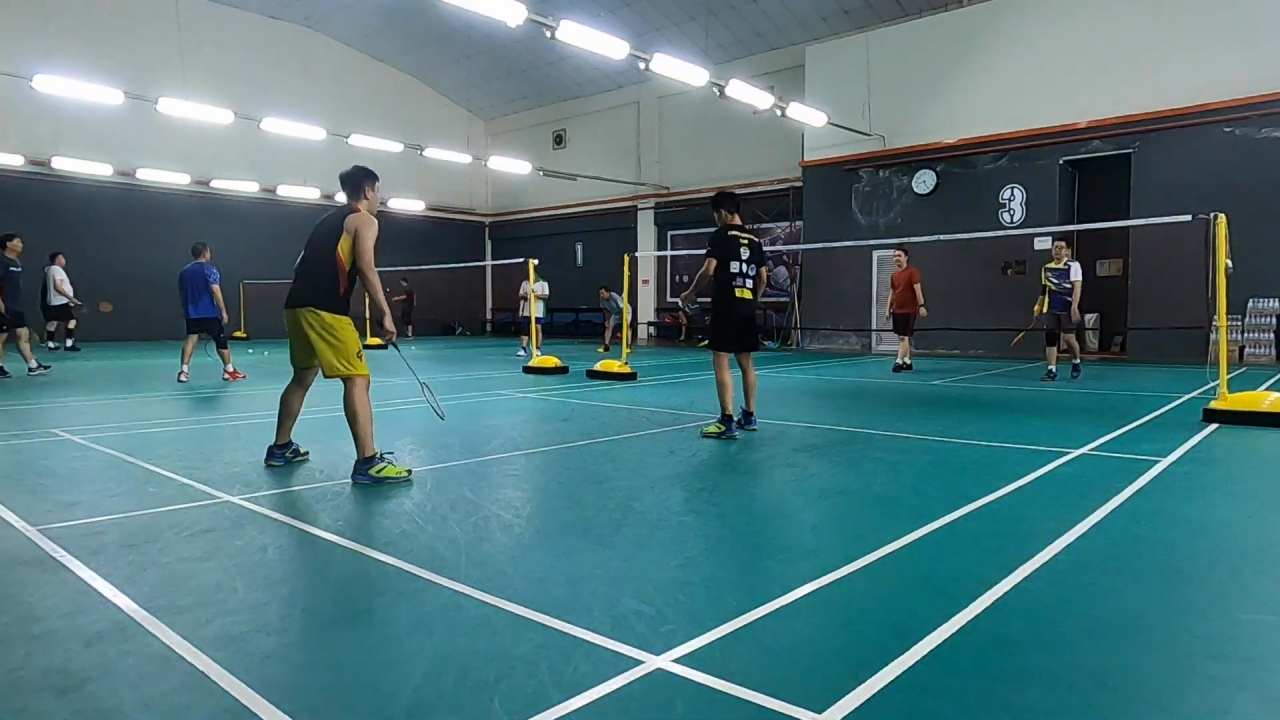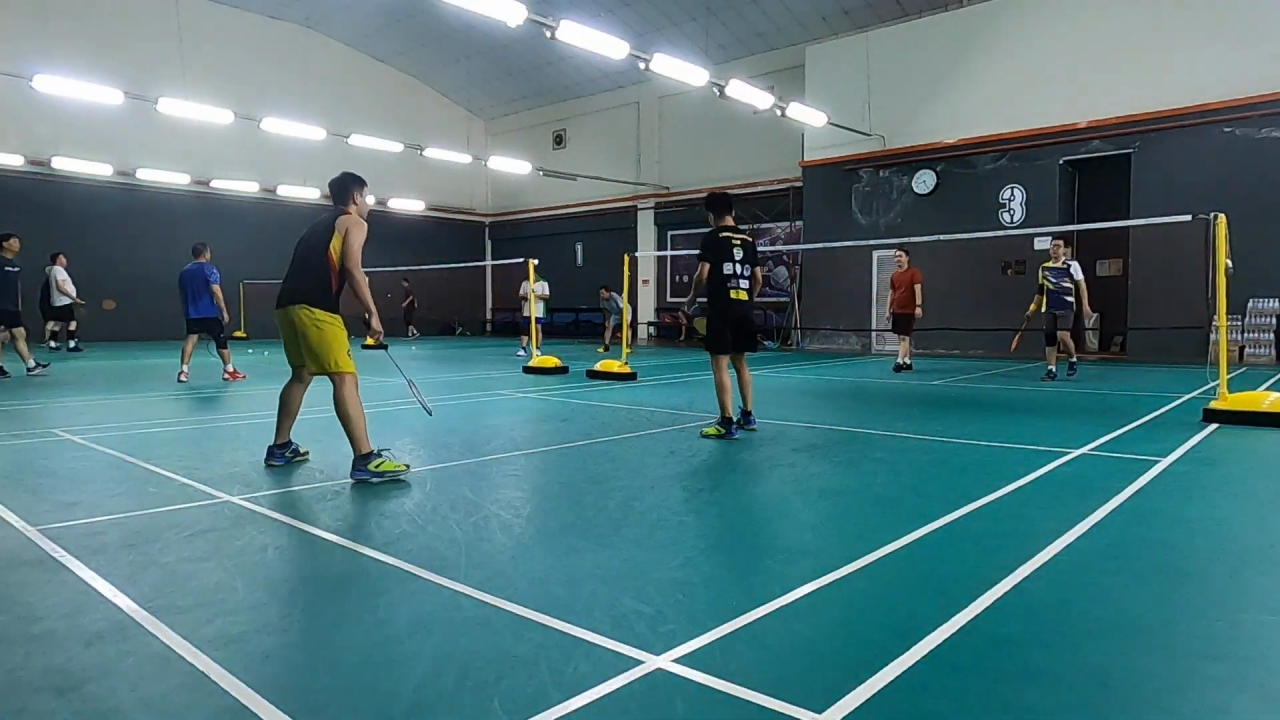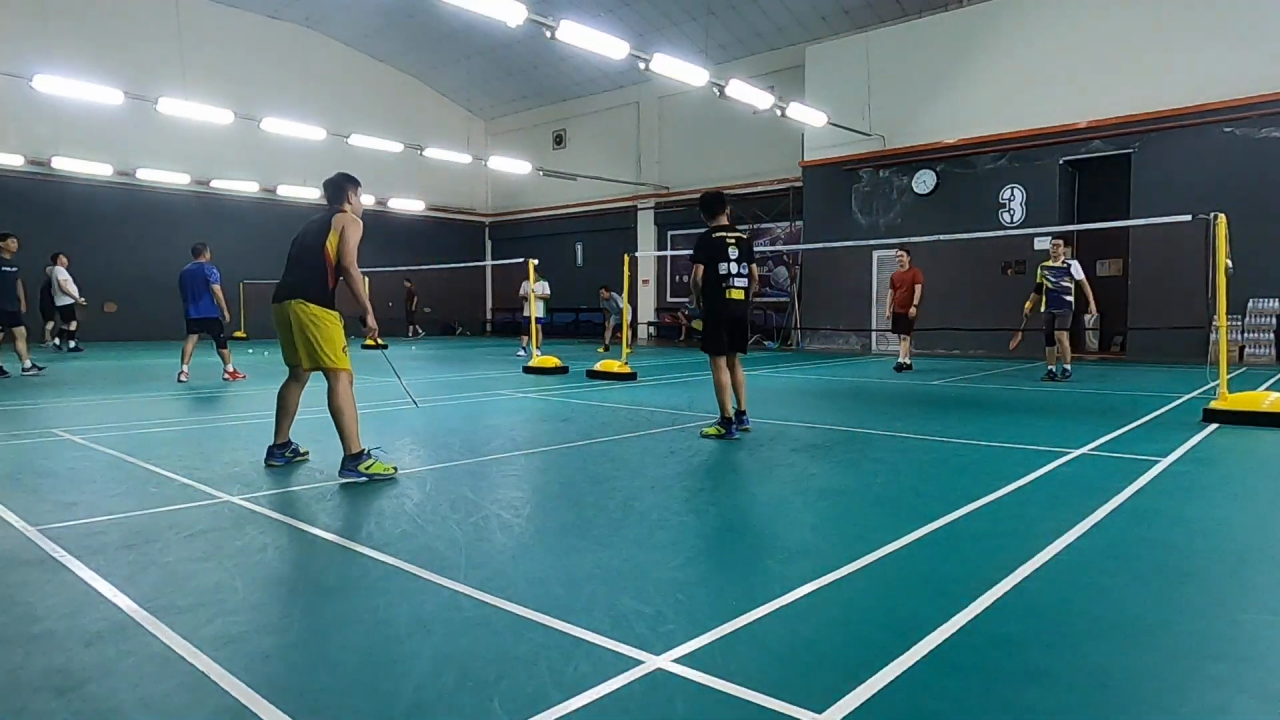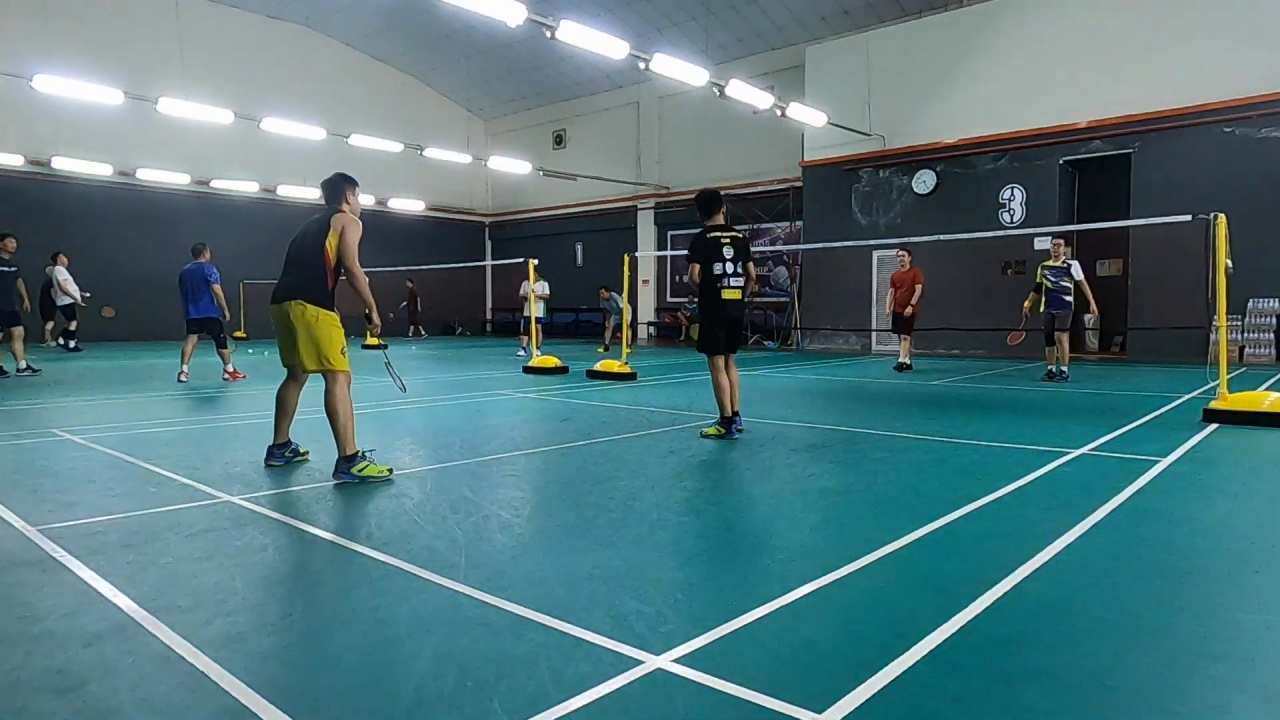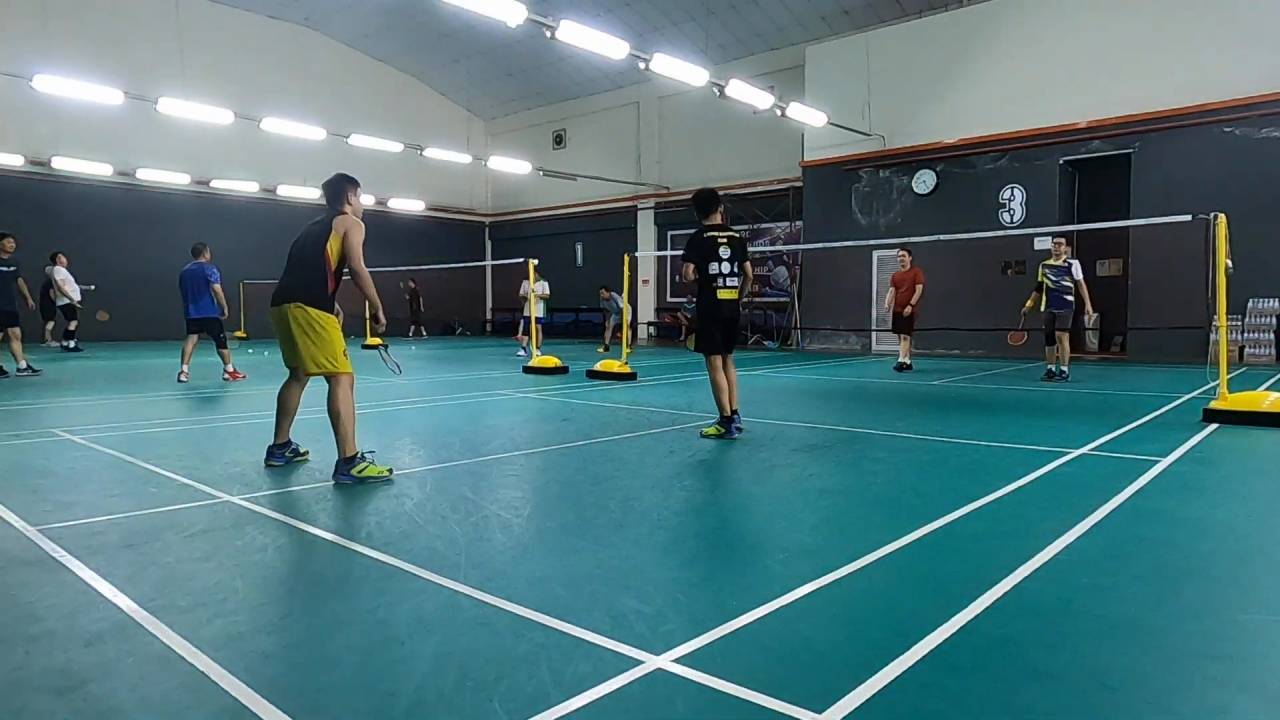
dt=0.1s
person 1, frame 1
left shoulder: (328, 221)
right shoulder: (365, 220)
left elbow: (304, 265)
right elbow: (366, 270)
right wrist: (385, 315)
left hip: (296, 306)
right hip: (325, 310)
left knee: (303, 377)
right knee: (358, 381)
left ankle: (280, 448)
right ankle: (369, 463)
person 1, frame 2
left shoulder: (320, 224)
right shoulder: (354, 223)
right elbow: (353, 269)
right wrist: (373, 314)
left hip: (287, 305)
right hip: (315, 308)
left knee: (301, 375)
right knee: (345, 379)
left ankle: (280, 447)
right ankle: (365, 459)
person 1, frame 3
left shoulder: (315, 224)
right shoulder: (350, 220)
right elbow: (348, 266)
right wrist: (368, 312)
left hip: (283, 302)
right hip: (311, 304)
left knee: (298, 374)
right knee: (340, 376)
left ankle: (280, 447)
right ankle: (354, 458)
person 1, frame 4
left shoulder: (313, 224)
right shoulder: (349, 221)
right elbow: (351, 266)
right wrist: (372, 309)
left hip: (282, 302)
right hip: (310, 305)
left knee: (296, 374)
right knee: (338, 377)
left ankle: (280, 447)
right ankle: (349, 460)
person 1, frame 5
left shoulder: (316, 226)
right shoulder: (351, 223)
right elbow: (357, 268)
left wrist: (327, 300)
right wrist: (377, 309)
left hip: (282, 305)
right hip: (309, 309)
left knee: (299, 375)
right knee: (341, 378)
left ankle: (280, 447)
right ankle: (349, 462)
person 2, frame 1
left shoulder: (721, 235)
right shoulder: (754, 240)
left elbow: (708, 270)
right elbow: (762, 279)
left wrist: (690, 292)
left hip: (726, 307)
right hip: (748, 307)
left knee: (721, 362)
right knee: (746, 362)
left ankle: (727, 421)
right ankle: (749, 415)
person 2, frame 2
left shoulder: (713, 237)
right shoulder: (748, 240)
left elbow: (703, 274)
right elbow: (758, 279)
left wrist: (692, 296)
left hip: (721, 309)
right hip: (743, 308)
left knee: (720, 365)
right knee: (740, 362)
left ankle: (727, 423)
right ankle: (747, 415)
person 2, frame 3
left shoulder: (706, 239)
right shoulder: (744, 238)
left elbow: (697, 277)
right elbow: (754, 277)
left wrist: (698, 297)
left hip: (718, 308)
right hip: (740, 308)
left knee: (718, 365)
right knee: (734, 361)
left ankle: (727, 423)
right ankle: (741, 415)
person 2, frame 4
left shoulder: (701, 239)
right shoulder: (740, 237)
left elbow: (694, 276)
right elbow: (751, 276)
left wrist: (702, 291)
left hip: (713, 308)
right hip: (736, 308)
left knee: (717, 364)
right knee: (729, 361)
left ankle: (727, 423)
right ankle: (735, 416)
person 2, frame 5
left shoulder: (698, 238)
right shoulder: (737, 237)
left elbow: (687, 275)
right elbow: (748, 275)
left wrist: (701, 278)
left hip: (710, 308)
right hip: (732, 308)
left knee: (714, 364)
right knee: (727, 361)
left ankle: (726, 422)
right ankle: (734, 415)
